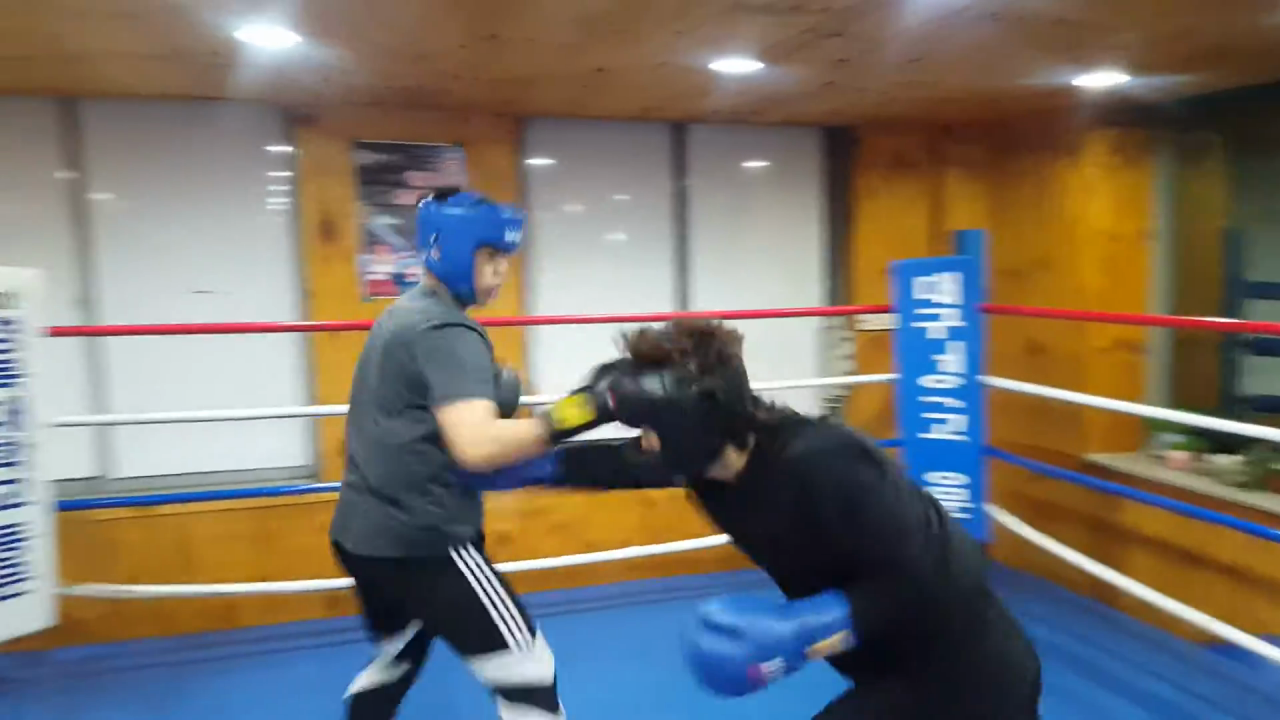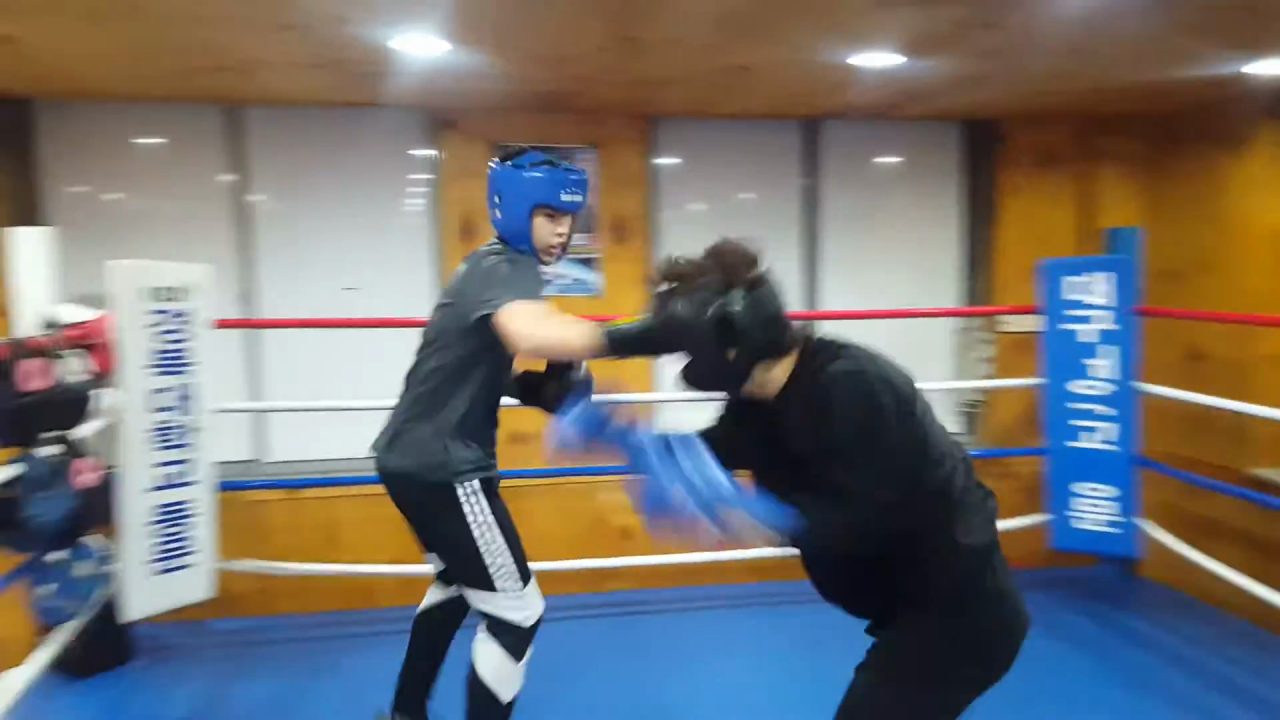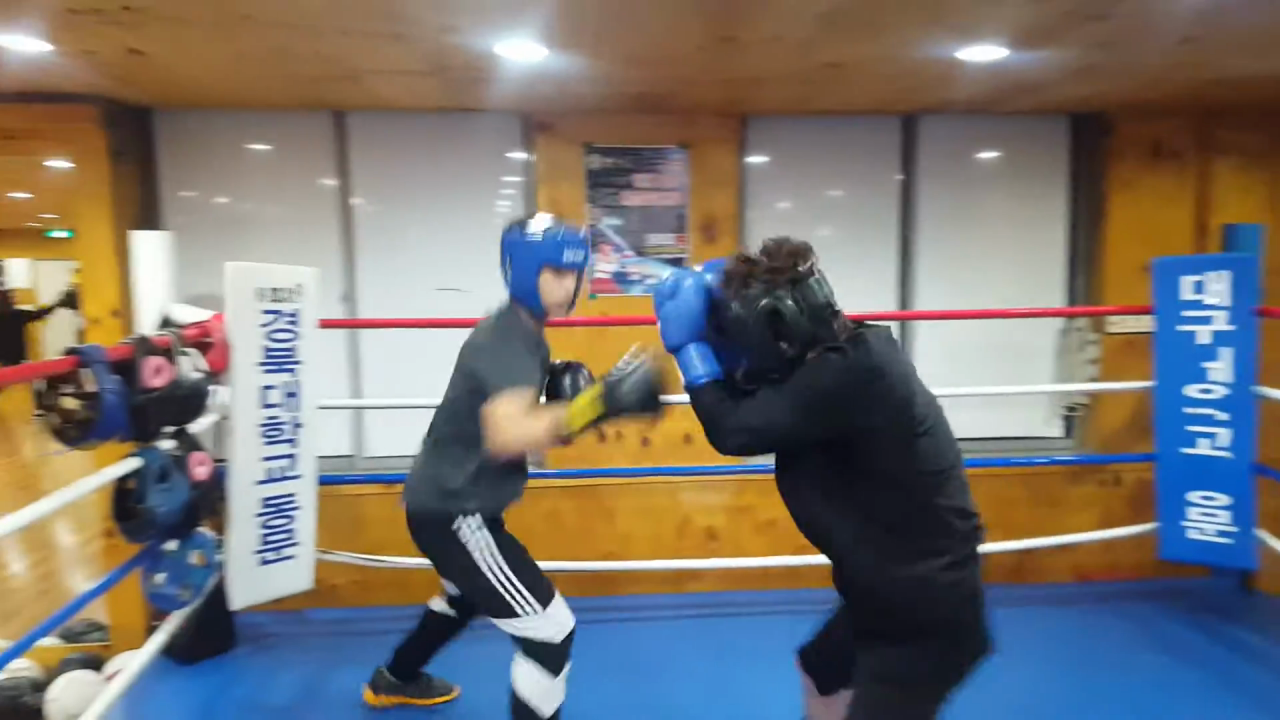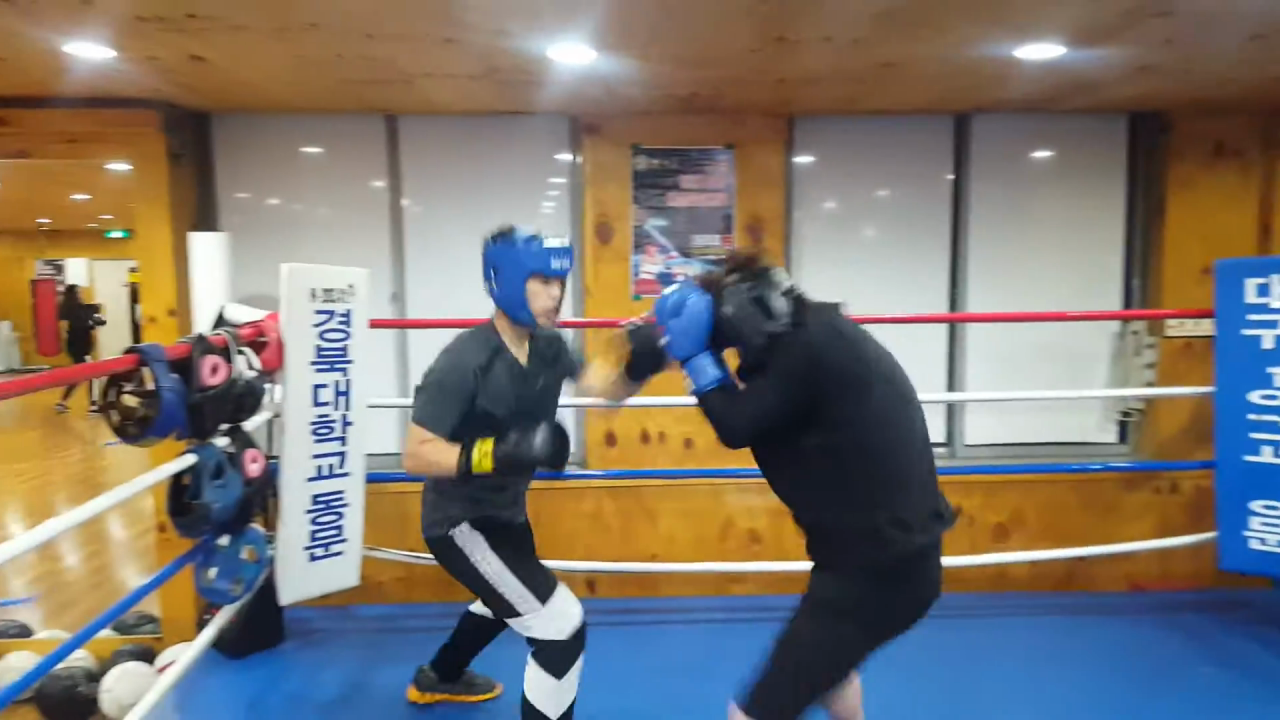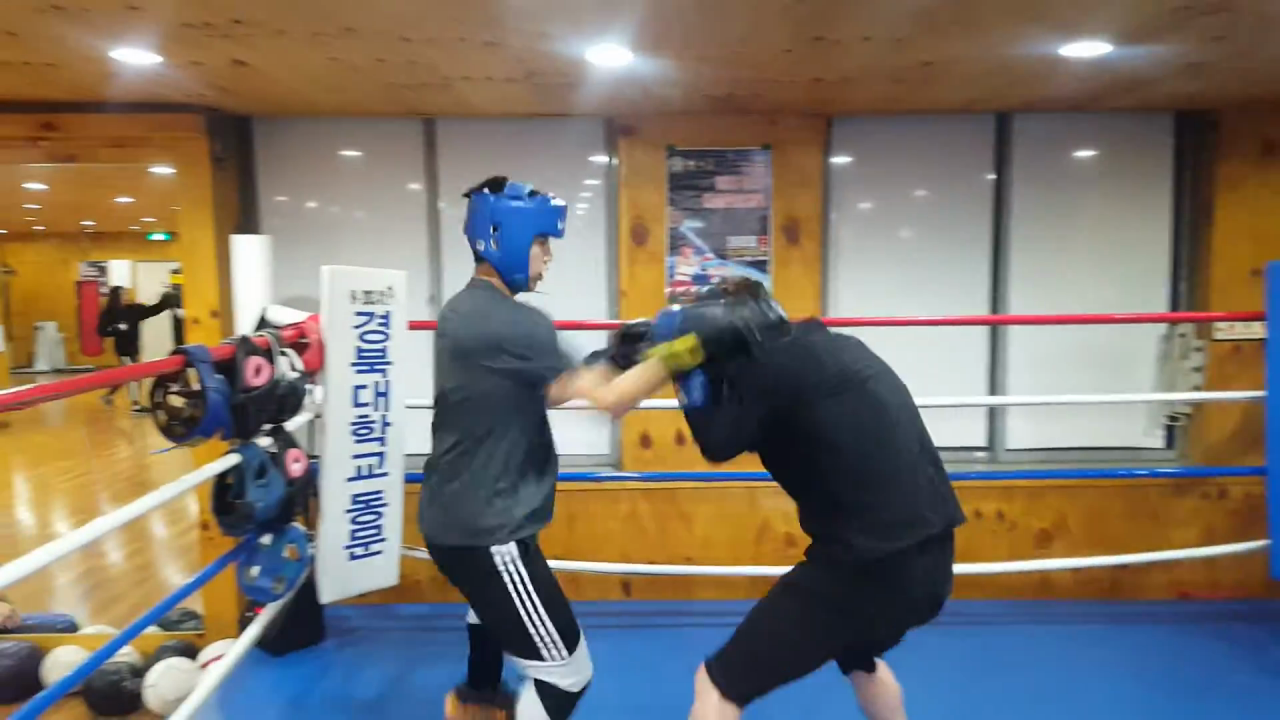
dt=0.2s
person 1, frame 1
left shoulder: (400, 317)
right shoulder: (447, 332)
right elbow: (476, 446)
left wrist: (489, 405)
right wrist: (579, 410)
left hip: (359, 537)
right hip: (424, 542)
left knee: (395, 653)
person 1, frame 2
left shoulder: (490, 266)
right shoulder: (503, 271)
right elbow: (534, 333)
left wrist: (538, 387)
left hip: (412, 459)
right hip: (442, 467)
left knee: (457, 578)
right knee: (514, 609)
person 1, frame 3
left shoulder: (524, 336)
right shoulder: (506, 338)
left elbow: (520, 418)
right elbow: (508, 438)
left wrist: (566, 399)
right wrist: (600, 402)
left hip: (457, 500)
right hip: (449, 507)
left knee: (473, 591)
right knee: (549, 627)
person 1, frame 4
left shoulder: (546, 344)
right shoulder: (463, 361)
left elbow: (605, 385)
right elbow: (418, 456)
left wrist: (639, 360)
right wrist: (500, 451)
left hip: (502, 512)
right hip: (461, 520)
left knee: (506, 599)
right knee: (561, 626)
left ankle: (437, 678)
person 1, frame 5
left shoulder: (465, 310)
right shoulder: (509, 323)
right elbow: (608, 399)
left wrist: (611, 356)
right wrist: (688, 347)
left hip: (454, 516)
right hip: (480, 528)
left knee: (499, 598)
right knee: (564, 669)
person 2, frame 1
left shoulder: (817, 461)
right shoulder: (739, 437)
left elbow: (929, 582)
right elbow: (623, 464)
left wrist: (800, 631)
right wrist: (535, 464)
left hip: (961, 674)
person 2, frame 2
left shoulder: (850, 388)
left elbow: (852, 525)
right elbow: (712, 452)
left wrist: (731, 508)
right wrist: (616, 432)
left hip: (956, 616)
right hip: (926, 606)
person 2, frame 3
left shoulder: (850, 375)
right shoulder: (847, 355)
left elbow: (737, 431)
right elbow: (758, 405)
left wrist: (689, 344)
right wrist: (714, 342)
left hip: (925, 622)
right hip: (892, 599)
right knee: (819, 670)
person 2, frame 4
left shoulder: (810, 350)
right shoulder: (828, 338)
left elbow: (737, 425)
right elbow: (764, 410)
left wrist: (695, 353)
left hip: (877, 569)
right hip: (892, 553)
right knee: (814, 663)
person 2, frame 5
left shoulder: (778, 361)
right shoulder: (833, 350)
left elbow: (718, 441)
left wrist: (690, 371)
left hip: (867, 568)
right hip: (927, 558)
left knee: (717, 685)
right knee: (857, 658)
